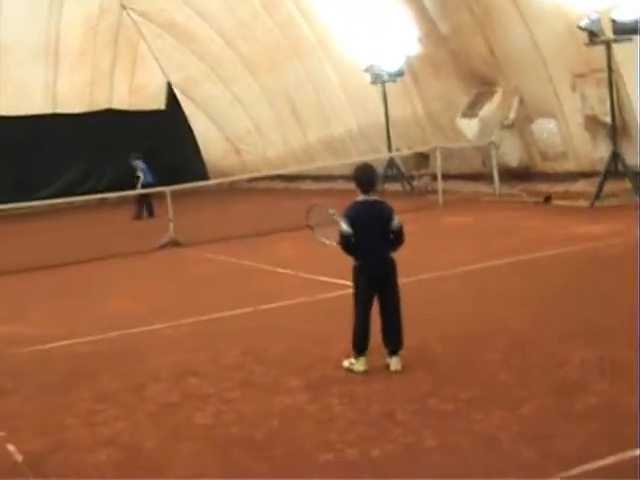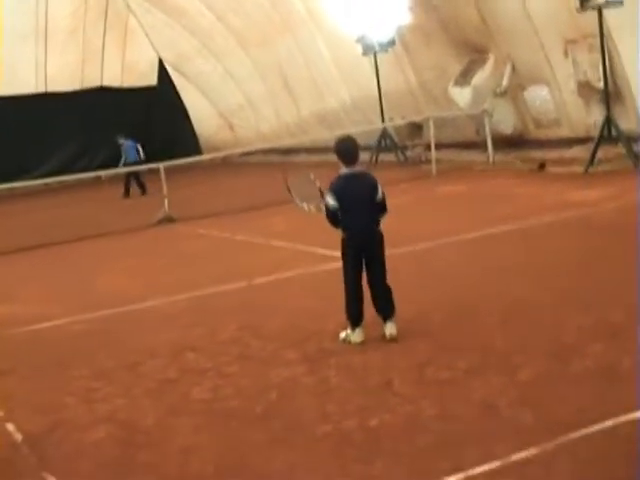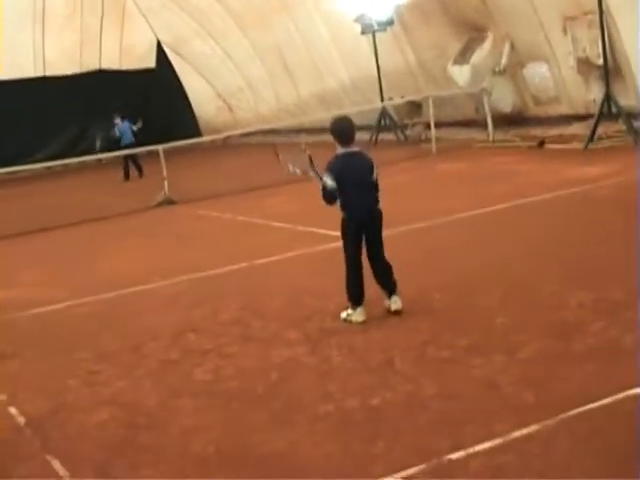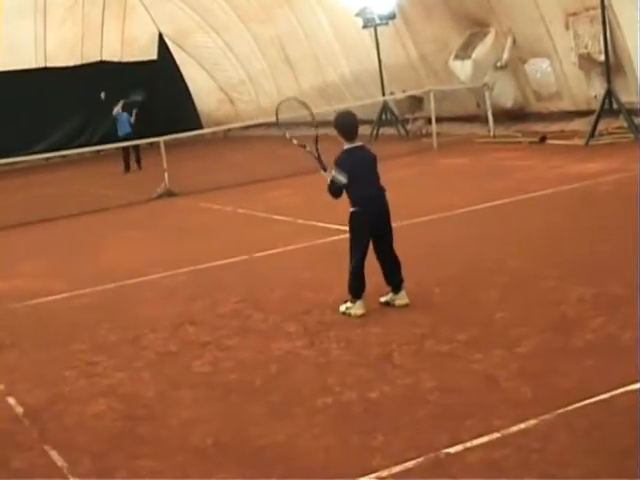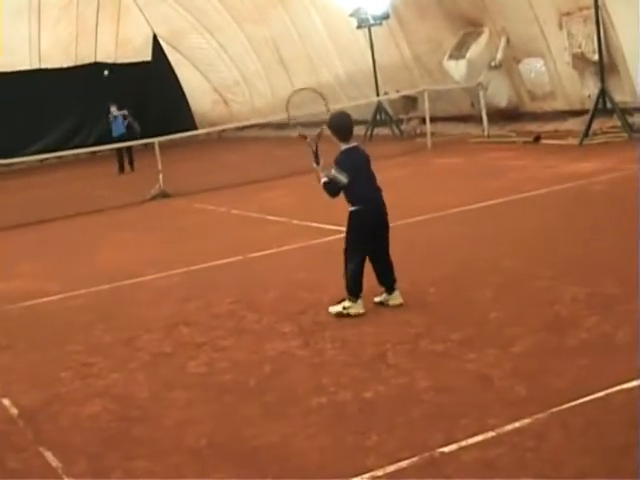
dt=0.2s
person 1, frame 1
left shoulder: (351, 212)
right shoulder: (386, 209)
left elbow: (345, 243)
right elbow: (398, 238)
left hip: (363, 268)
right hip: (385, 266)
left knee: (362, 312)
right knee: (391, 310)
left ankle: (359, 358)
right ankle: (394, 356)
person 1, frame 2
left shoulder: (336, 186)
right shoulder: (370, 180)
left elbow: (332, 217)
right elbow: (382, 208)
left hip: (351, 239)
right hip: (373, 236)
left knee: (352, 283)
right knee: (378, 279)
left ankle: (355, 329)
right ankle: (389, 322)
person 1, frame 3
left shoulder: (334, 165)
right shoulder: (366, 160)
left elbow: (329, 197)
right elbow: (374, 187)
left wrist: (343, 197)
left hip: (351, 218)
right hip: (372, 214)
left knee: (353, 262)
right knee: (377, 256)
left ankle: (357, 308)
right ankle: (393, 296)
person 1, frame 4
left shoulder: (342, 160)
right shoulder: (369, 154)
left elbow: (335, 192)
left wrist: (330, 180)
left hip: (361, 211)
right hip: (381, 206)
left knee: (357, 256)
right knee: (386, 250)
left ankle: (356, 302)
right ankle: (398, 292)
person 1, frame 5
left shoulder: (342, 160)
right shoulder: (361, 153)
left elbow: (333, 191)
left wrist: (323, 177)
right wrist: (331, 176)
left hip: (361, 211)
right hip: (378, 206)
left knee: (353, 255)
right knee: (380, 251)
left ankle: (354, 301)
right ankle: (391, 292)
